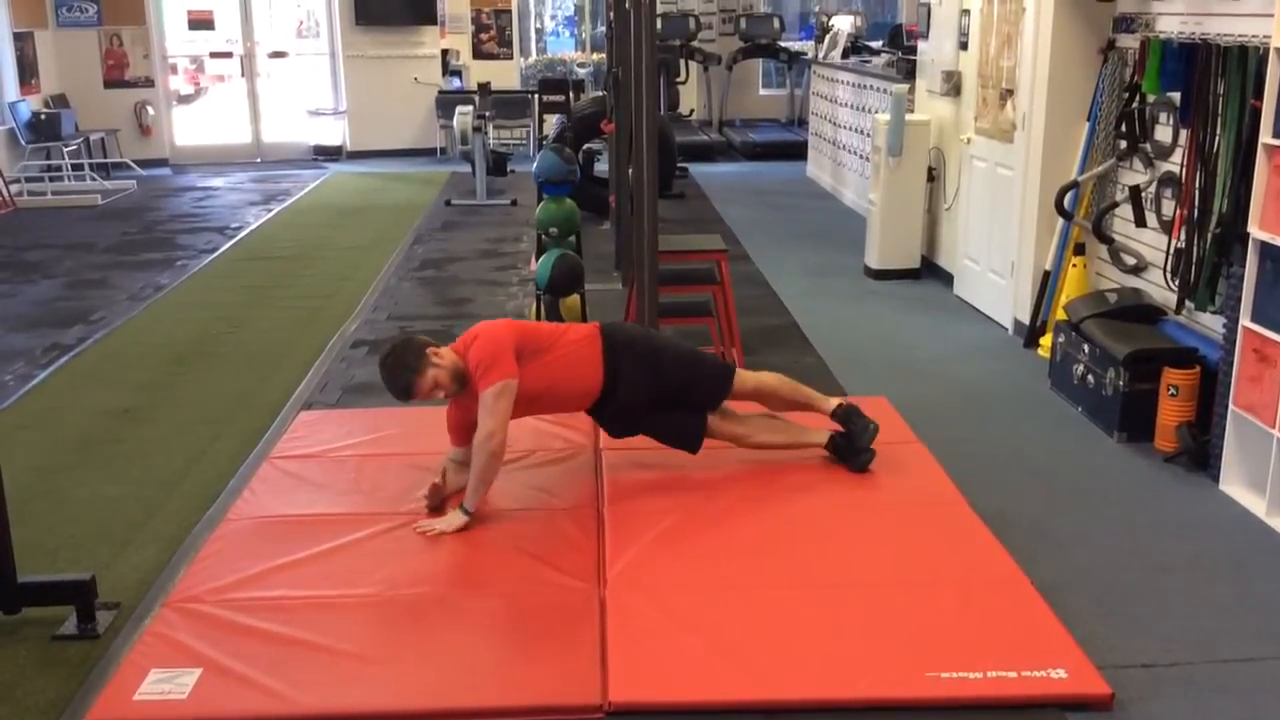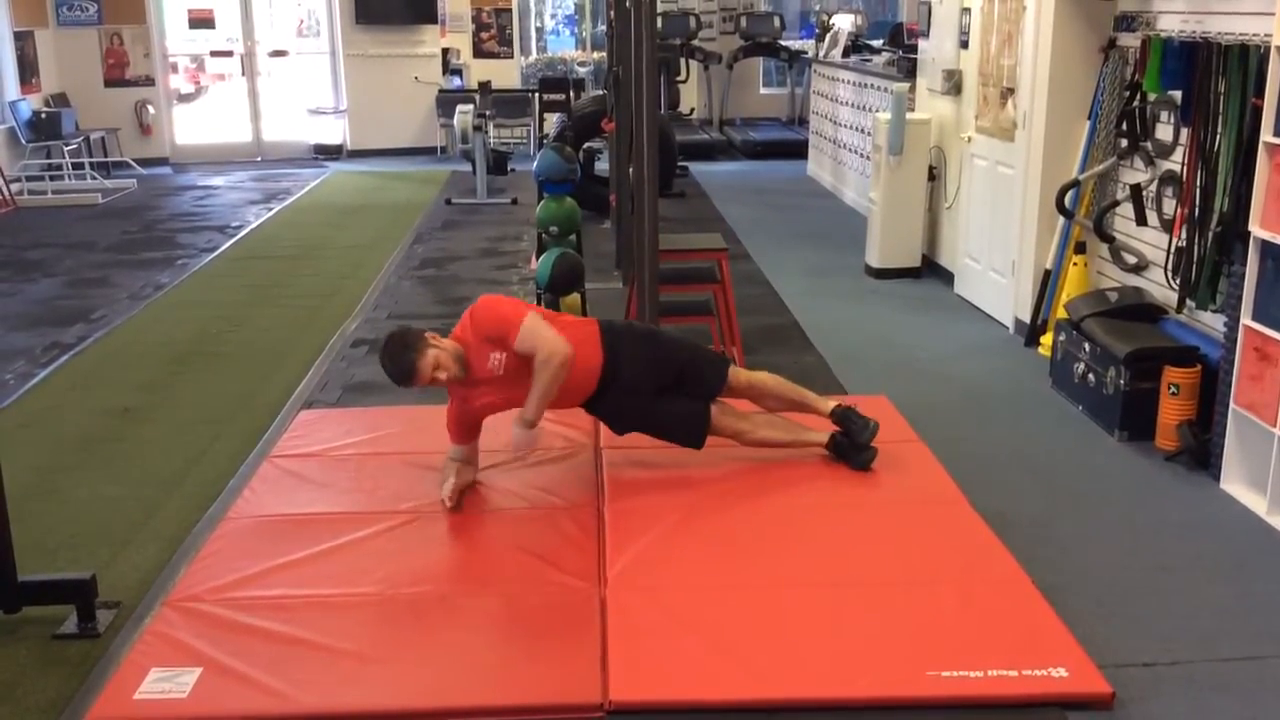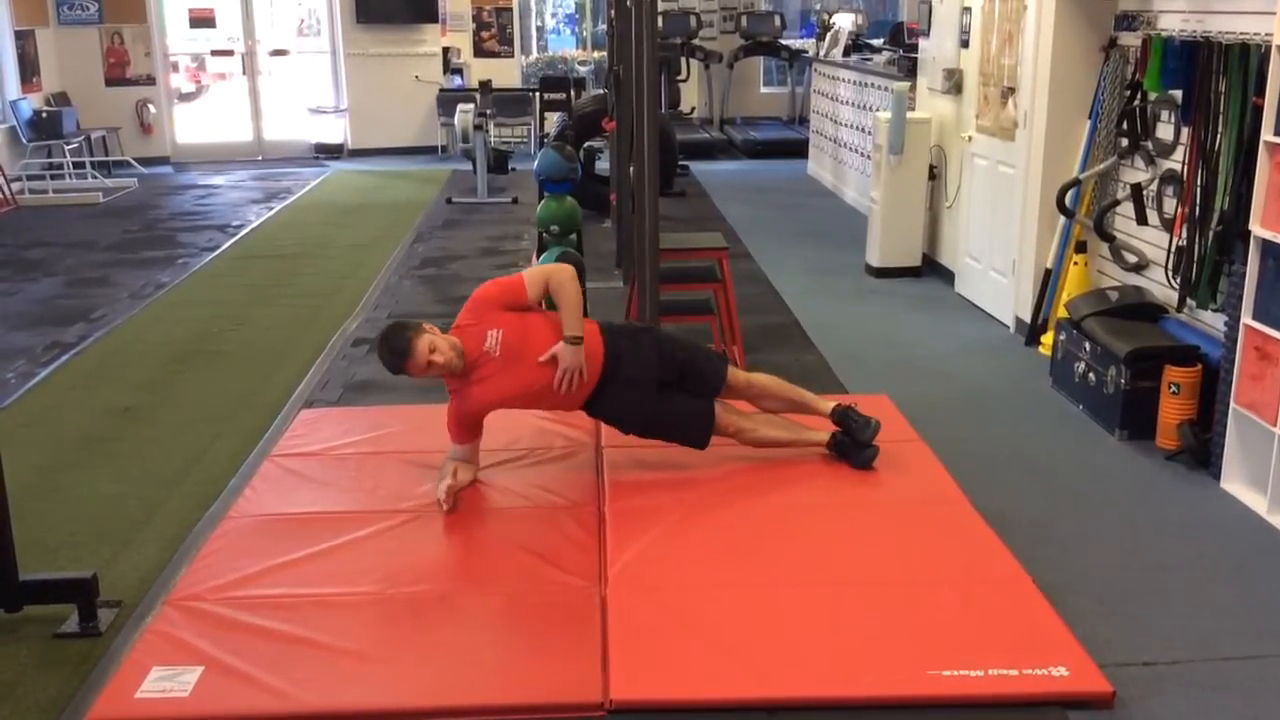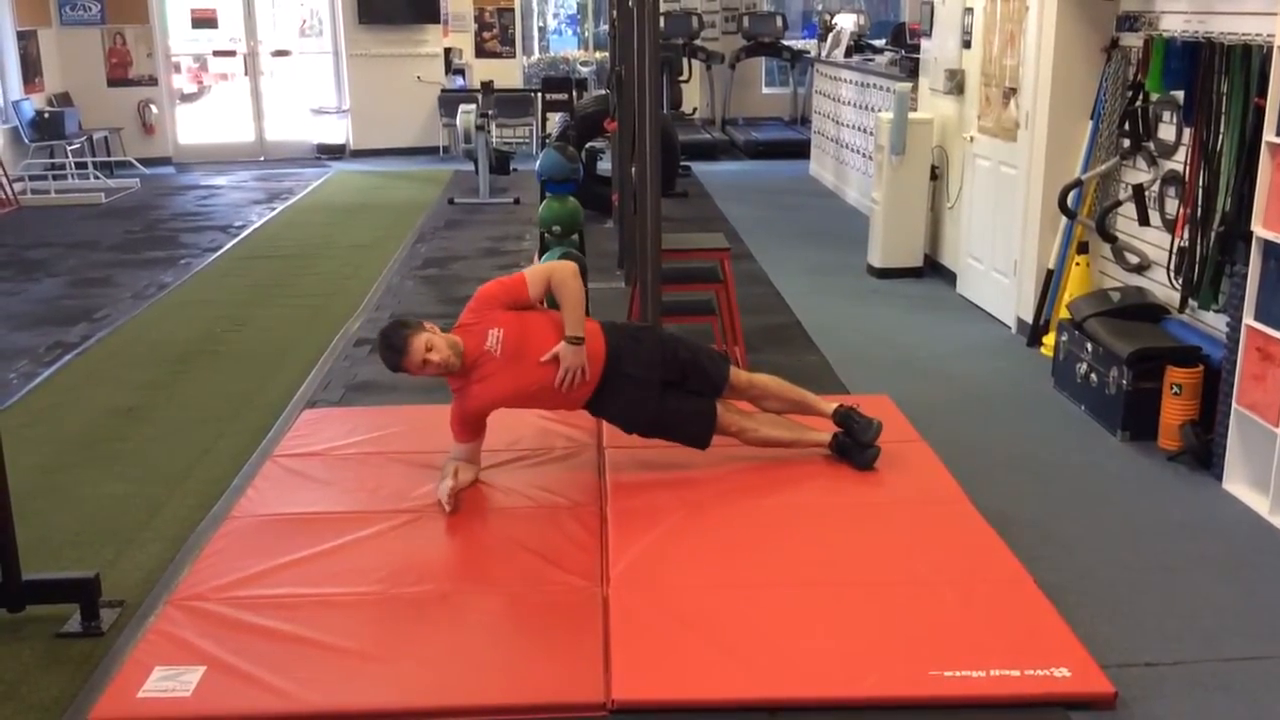
dt=0.4s
person 1, frame 1
left shoulder: (485, 344)
right shoulder: (460, 403)
left elbow: (491, 440)
right elbow: (461, 460)
left wrist: (467, 510)
right wrist: (443, 488)
left hip: (620, 355)
right hip: (610, 404)
left knee: (741, 385)
right knee: (725, 428)
left ankle: (833, 408)
right ankle: (830, 440)
person 1, frame 2
left shoulder: (483, 316)
right shoulder: (463, 402)
left elbow: (557, 352)
right elbow: (463, 457)
left wrist: (528, 422)
right wrist: (456, 479)
left hip: (617, 351)
right hip: (608, 398)
left knee: (738, 382)
right knee: (727, 423)
left ankle: (832, 409)
right ankle: (830, 440)
person 1, frame 3
left shoulder: (481, 307)
right shoulder: (465, 400)
left elbow: (562, 274)
right elbow: (464, 457)
left wrist: (573, 341)
right wrist: (451, 479)
left hip: (617, 350)
right hip: (611, 398)
left knee: (738, 384)
right knee: (730, 423)
left ankle: (833, 409)
right ankle: (830, 441)
person 1, frame 4
left shoulder: (483, 306)
right shoulder: (467, 399)
left elbow: (563, 271)
right elbow: (466, 457)
left wrist: (575, 339)
right wrist: (452, 480)
left hip: (619, 349)
right hip: (614, 396)
left knee: (741, 384)
right knee: (732, 422)
left ankle: (835, 412)
right ankle: (833, 442)
